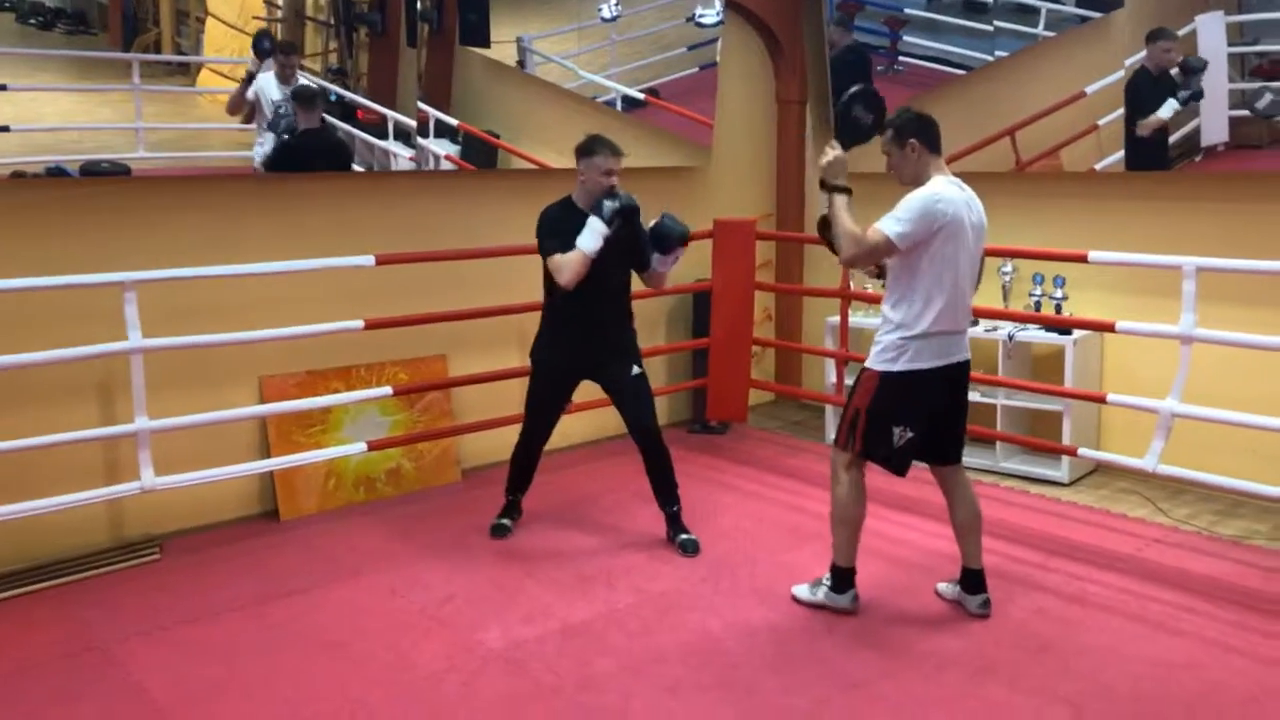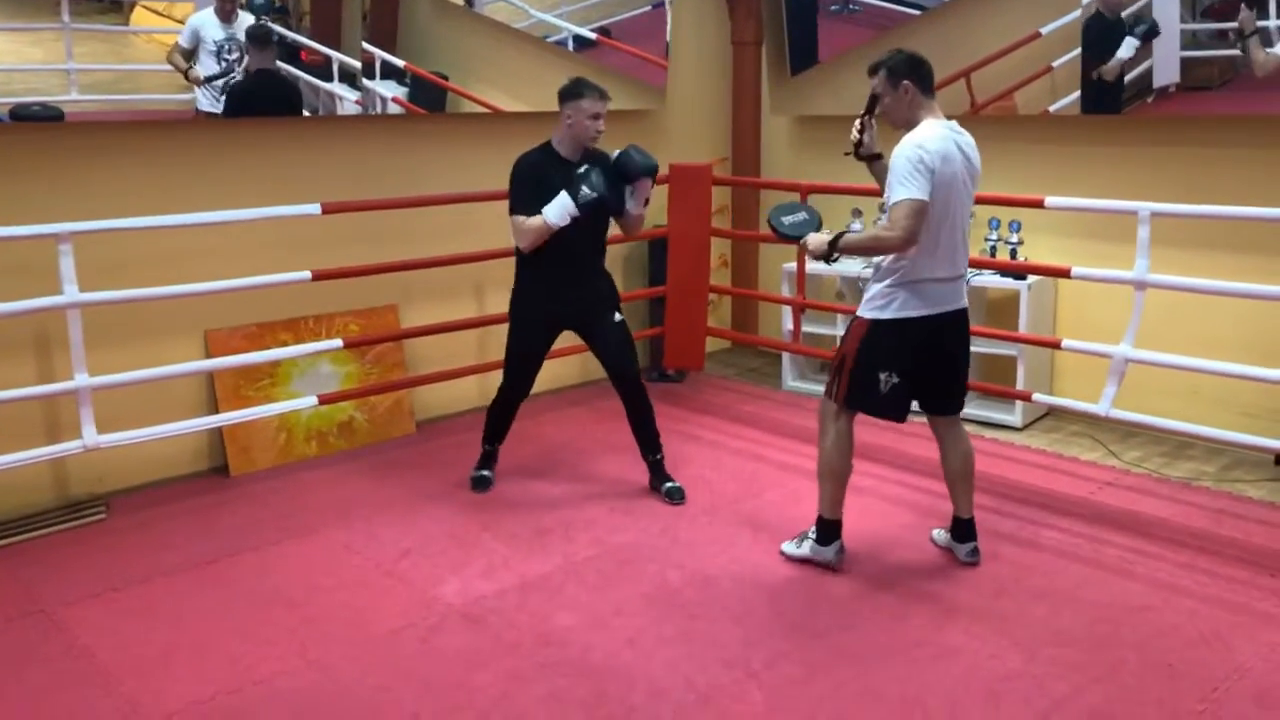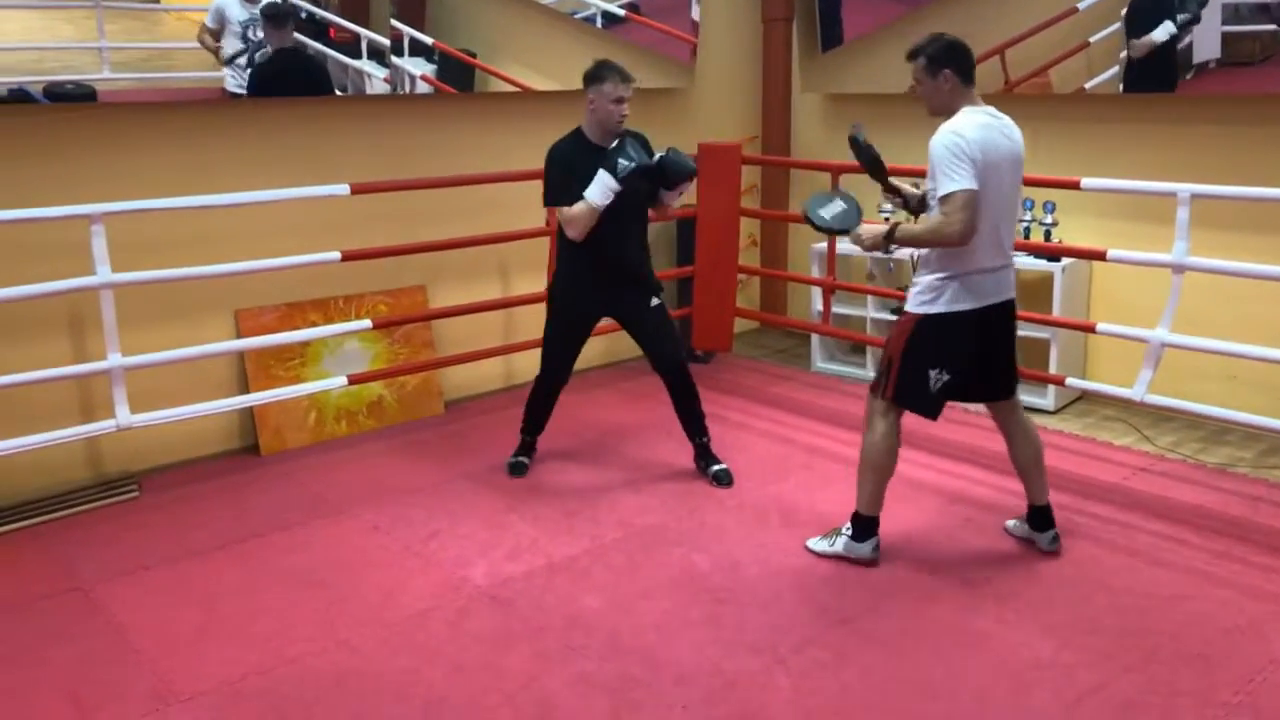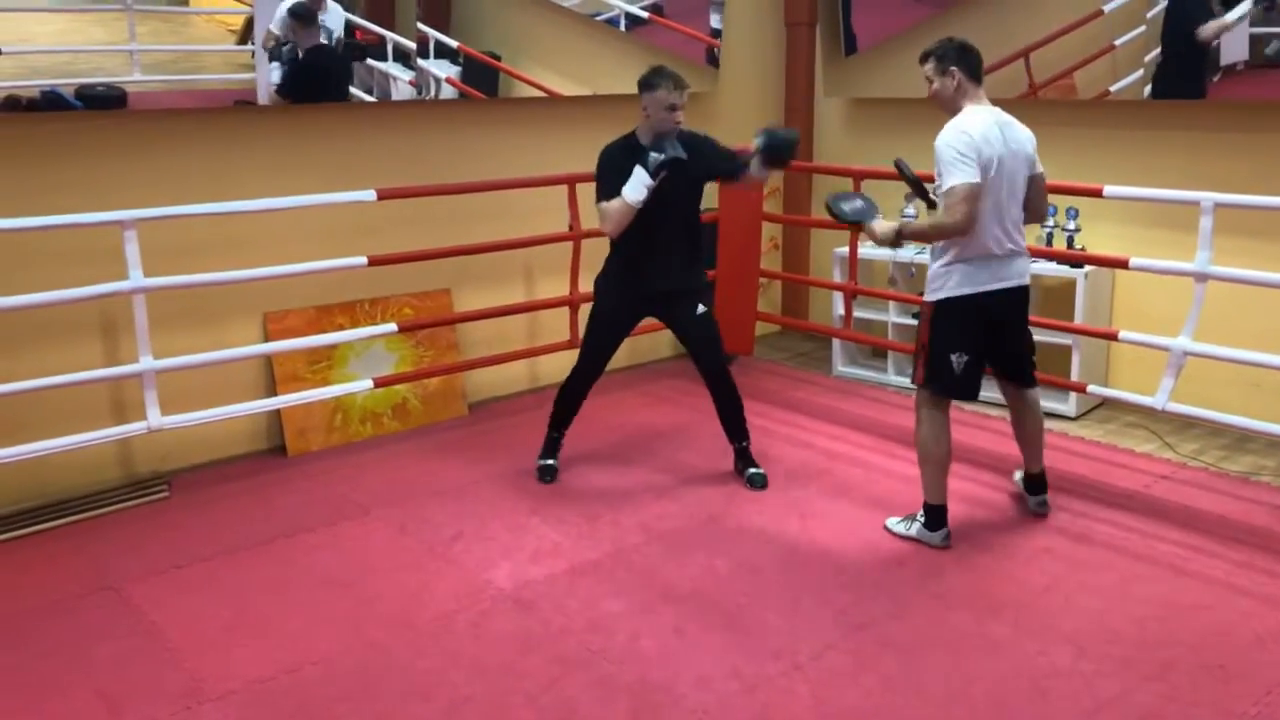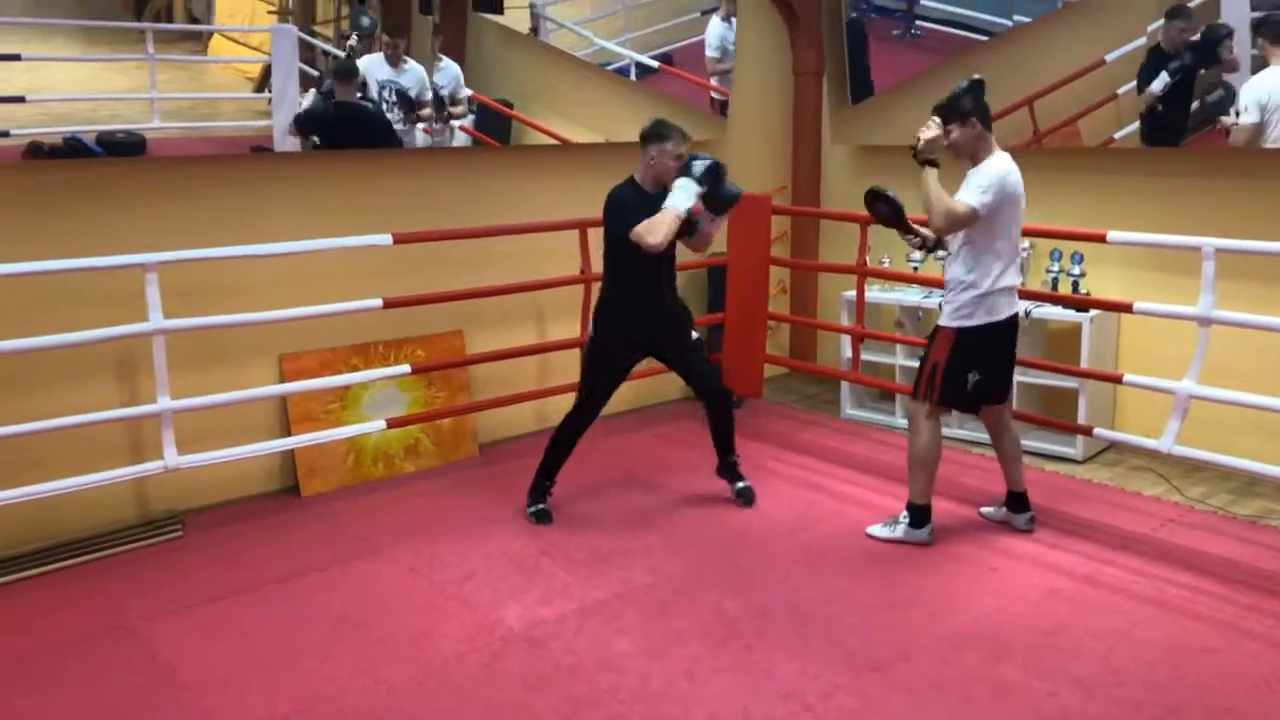
dt=1s
person 1, frame 1
left shoulder: (927, 201)
right shoulder: (969, 202)
left elbow: (854, 252)
left wrist: (836, 187)
right wrist: (893, 264)
left hip: (903, 361)
right hip: (950, 358)
left knee: (847, 460)
right knee: (949, 469)
left ankle: (840, 583)
right ankle: (973, 585)
person 1, frame 2
left shoulder: (915, 148)
right shoulder: (964, 143)
left elbow: (900, 235)
left wrist: (831, 243)
right wrist: (872, 156)
left hip: (895, 310)
right hip: (948, 307)
left knee: (835, 410)
right knee: (947, 419)
left ankle: (826, 535)
right ankle: (964, 533)
person 1, frame 3
left shoulder: (953, 137)
right shoulder: (1009, 131)
left elbow: (956, 229)
left wrist: (888, 236)
right wrist: (923, 197)
left hip: (946, 302)
right hip: (998, 296)
left knee: (882, 407)
right knee: (1006, 407)
left ankle: (862, 532)
right ankle: (1041, 521)
person 1, frame 4
left shoulder: (959, 134)
right shoulder: (1019, 132)
left elbow: (958, 220)
right elbow: (1034, 209)
left wrist: (896, 232)
left hip: (960, 289)
right hip: (1012, 282)
left knee: (932, 399)
right knee: (1018, 385)
left ankle: (933, 519)
right ankle: (1036, 485)
person 1, frame 5
left shoulder: (992, 174)
right shoulder: (996, 171)
left elbow: (945, 218)
left wrist: (928, 161)
right wrist: (935, 241)
left hip: (971, 317)
right hip: (997, 313)
left knee: (923, 409)
right knee: (994, 408)
left ankle: (917, 519)
right ankle: (1018, 505)
person 2, frame 1
left shoulder: (626, 220)
right shoulder: (554, 218)
left elbow: (654, 282)
right elbow: (566, 276)
left wrist: (668, 253)
right wrist: (599, 224)
left hip: (616, 346)
right hip: (560, 348)
left knee: (647, 431)
right knee: (534, 432)
left ankle: (674, 519)
right ankle: (512, 504)
person 2, frame 2
left shoulder: (603, 165)
right shoulder: (530, 167)
left elbow: (631, 229)
right elbow: (525, 238)
left wrist: (639, 191)
right wrist: (570, 201)
left hip: (594, 293)
right hip: (538, 299)
left knee: (629, 378)
right knee: (515, 384)
left ankle: (657, 467)
right ankle: (488, 455)
person 2, frame 3
left shoulder: (637, 146)
right shoulder: (564, 154)
left elbow: (658, 208)
right elbow: (574, 229)
left wrist: (673, 188)
right wrist: (608, 177)
left hip: (634, 281)
right hip: (578, 286)
left knee: (673, 363)
right knee: (554, 373)
left ankle: (703, 450)
right ankle: (527, 443)
person 2, frame 4
left shoulder: (694, 147)
right shoulder: (615, 155)
left elbow: (749, 173)
right elbow: (611, 225)
left wrist: (768, 155)
right wrist: (646, 173)
left hip: (680, 284)
right hip: (623, 283)
left knee: (714, 369)
right knee: (588, 369)
left ankle: (743, 453)
right ankle: (551, 445)
person 2, frame 5
left shoulder: (671, 194)
right shoulder: (623, 199)
left elbow: (697, 244)
right elbow: (654, 240)
left wrist: (715, 212)
right wrist: (686, 190)
left hip: (667, 317)
right hip: (620, 324)
left knee: (716, 392)
right knee: (586, 409)
left ankle: (729, 468)
right ankle: (540, 488)
